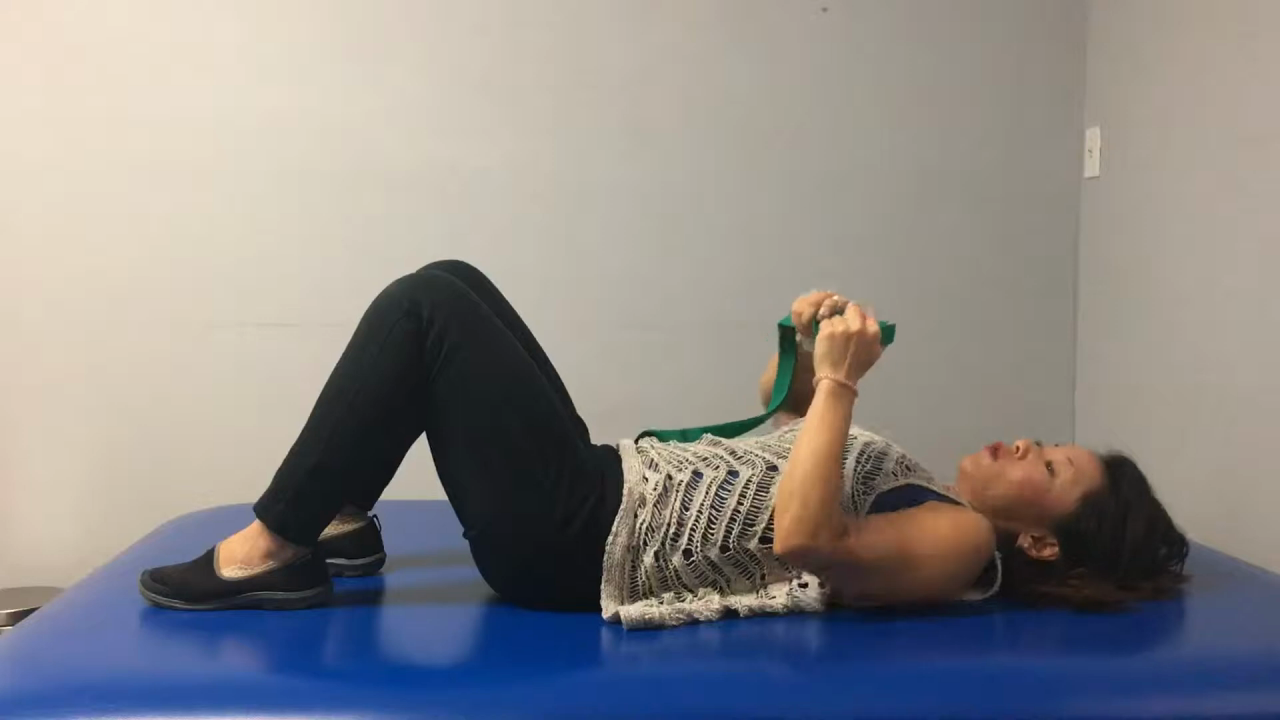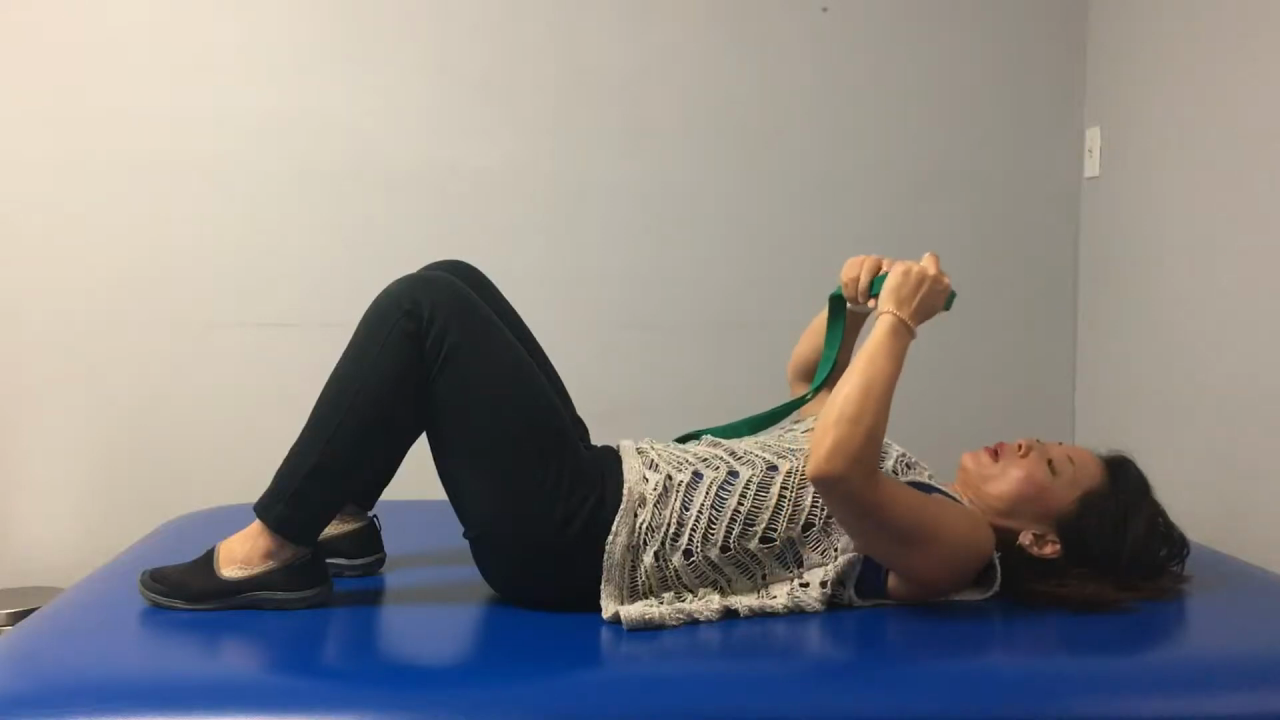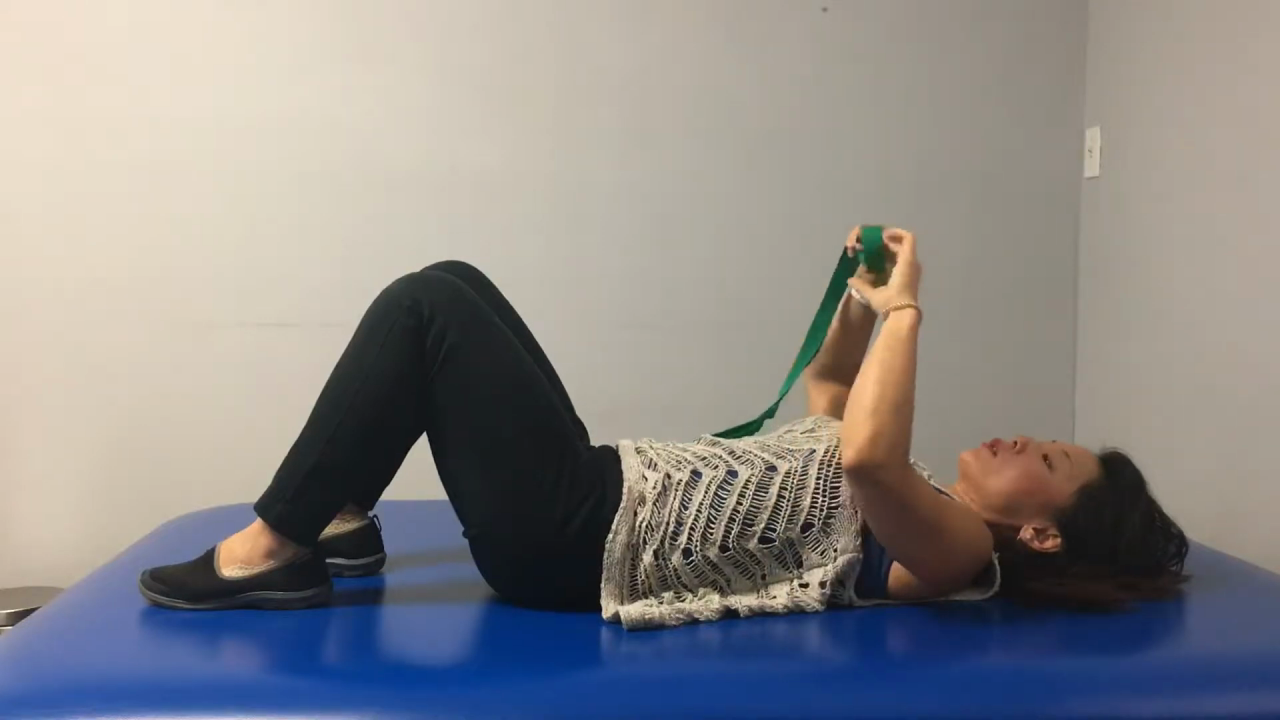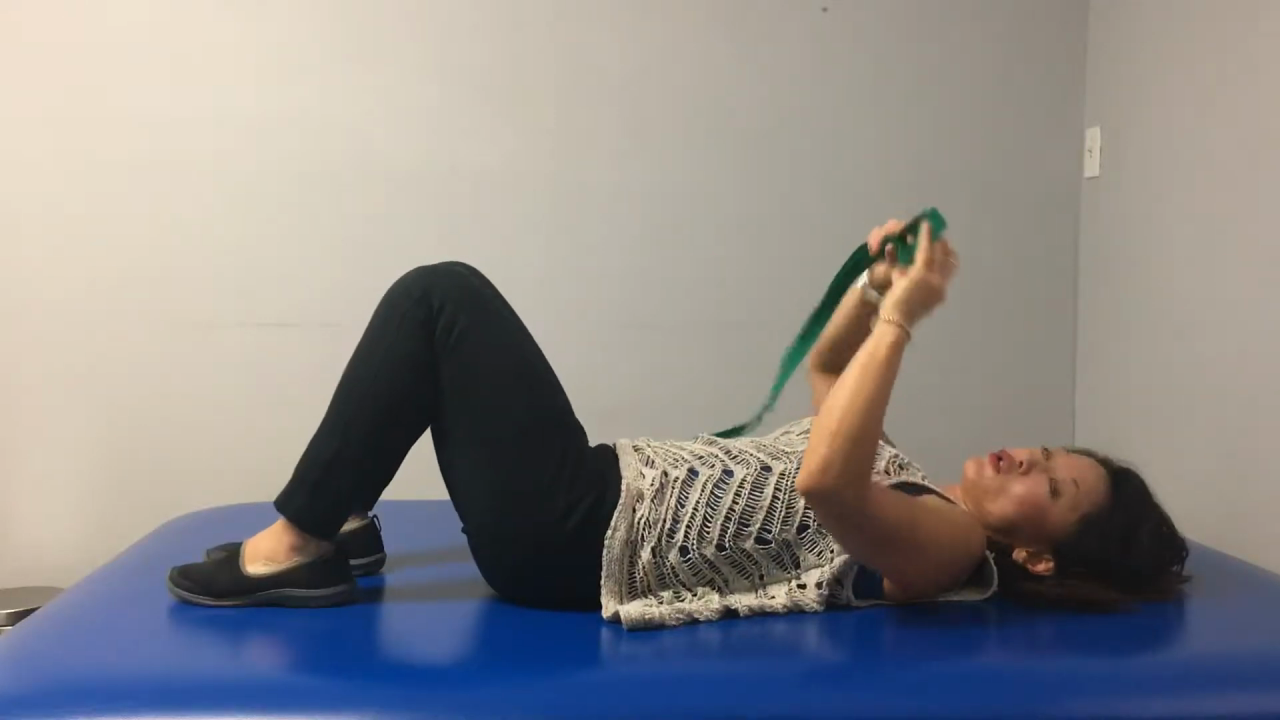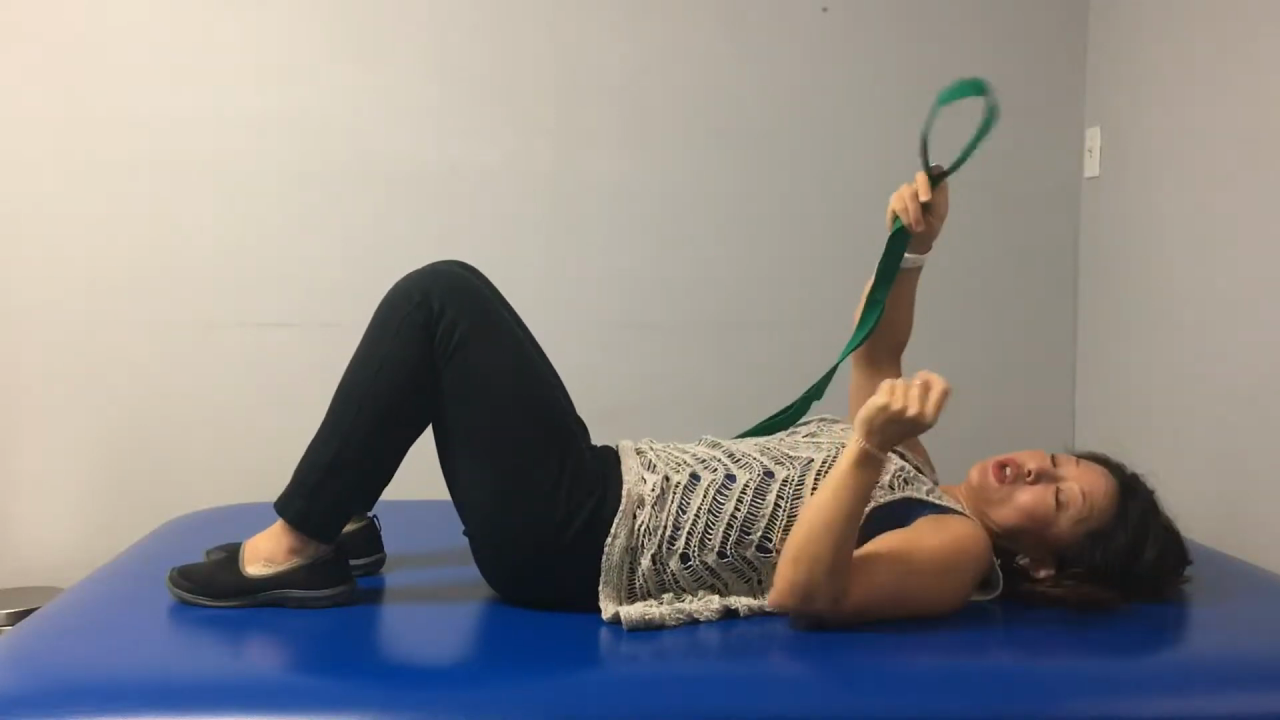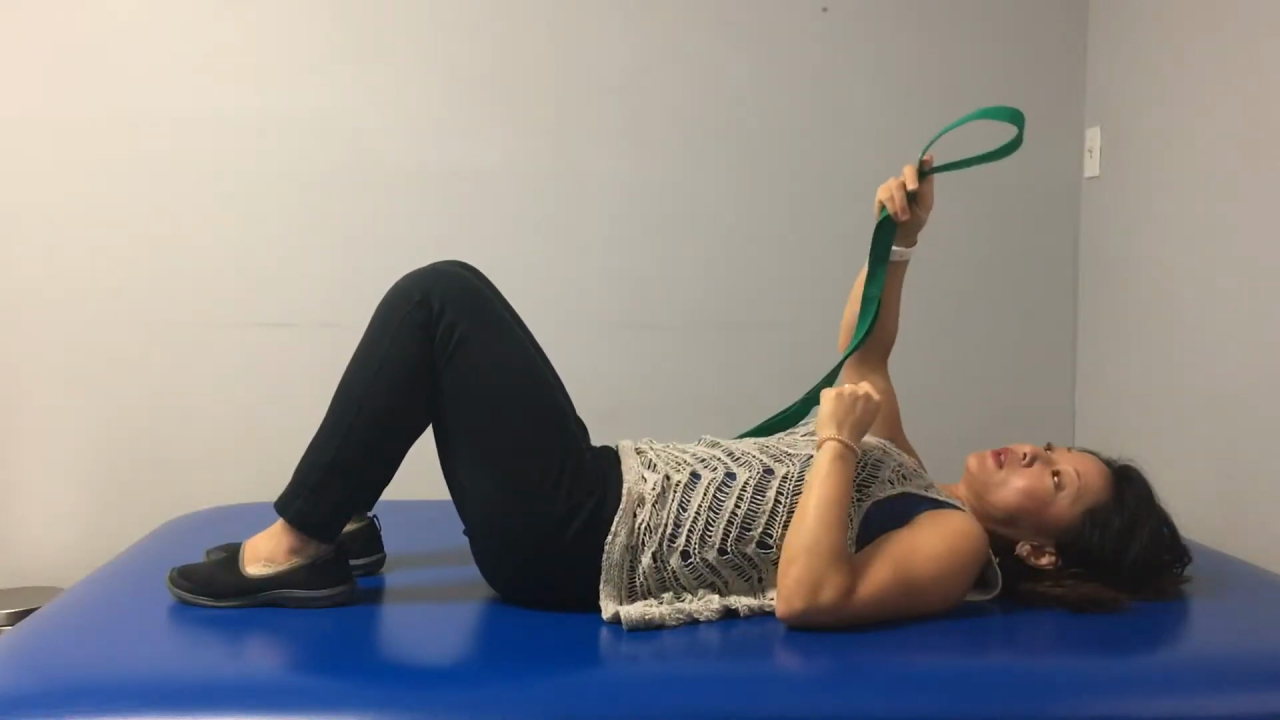
dt=0.5s
person 1, frame 1
left shoulder: (958, 545)
right shoulder: (923, 497)
left elbow: (800, 539)
right elbow: (781, 405)
left wrist: (835, 375)
right wrist: (807, 337)
left hip: (576, 545)
right hip: (602, 491)
left knee: (424, 309)
right knee: (450, 286)
left ankle: (273, 549)
right ankle: (338, 521)
person 1, frame 2
left shoulder: (955, 546)
right shoulder: (927, 491)
left elbow: (828, 465)
right elbow: (809, 385)
left wrist: (898, 323)
right wrist: (850, 302)
left hip: (575, 546)
right hip: (607, 485)
left knee: (424, 309)
right knee: (450, 283)
left ankle: (273, 548)
right ankle: (338, 521)
person 1, frame 3
left shoulder: (955, 549)
right shoulder: (928, 501)
left elbow: (866, 455)
right elbow: (830, 383)
left wrist: (907, 311)
right wrist: (866, 292)
left hip: (577, 543)
right hip: (601, 493)
left knee: (425, 308)
right knee: (452, 286)
left ankle: (274, 548)
right ankle: (339, 522)
person 1, frame 4
left shoulder: (945, 544)
right shoulder: (914, 490)
left elbow: (824, 480)
right elbow: (825, 366)
left wrist: (900, 320)
right wrist: (876, 279)
left hip: (573, 541)
right hip: (601, 491)
left knee: (438, 297)
right knee: (449, 292)
left ankle: (299, 545)
right ankle: (338, 524)
person 1, frame 5
left shoulder: (958, 552)
right shoulder: (918, 485)
left elbow: (800, 591)
right elbow: (871, 358)
left wrist: (868, 443)
right wrist: (912, 247)
left hip: (573, 545)
right hip: (604, 492)
left knee: (442, 295)
right knee: (447, 294)
left ankle: (301, 544)
right ankle: (333, 528)
person 1, frame 6
left shoulder: (956, 545)
right shoulder: (909, 482)
left elbow: (808, 597)
right elbow: (865, 359)
left wrist: (837, 442)
right wrist: (898, 239)
left hip: (574, 547)
right hip: (605, 491)
left knee: (444, 297)
right knee: (443, 298)
left ankle: (299, 546)
right ankle: (334, 527)
